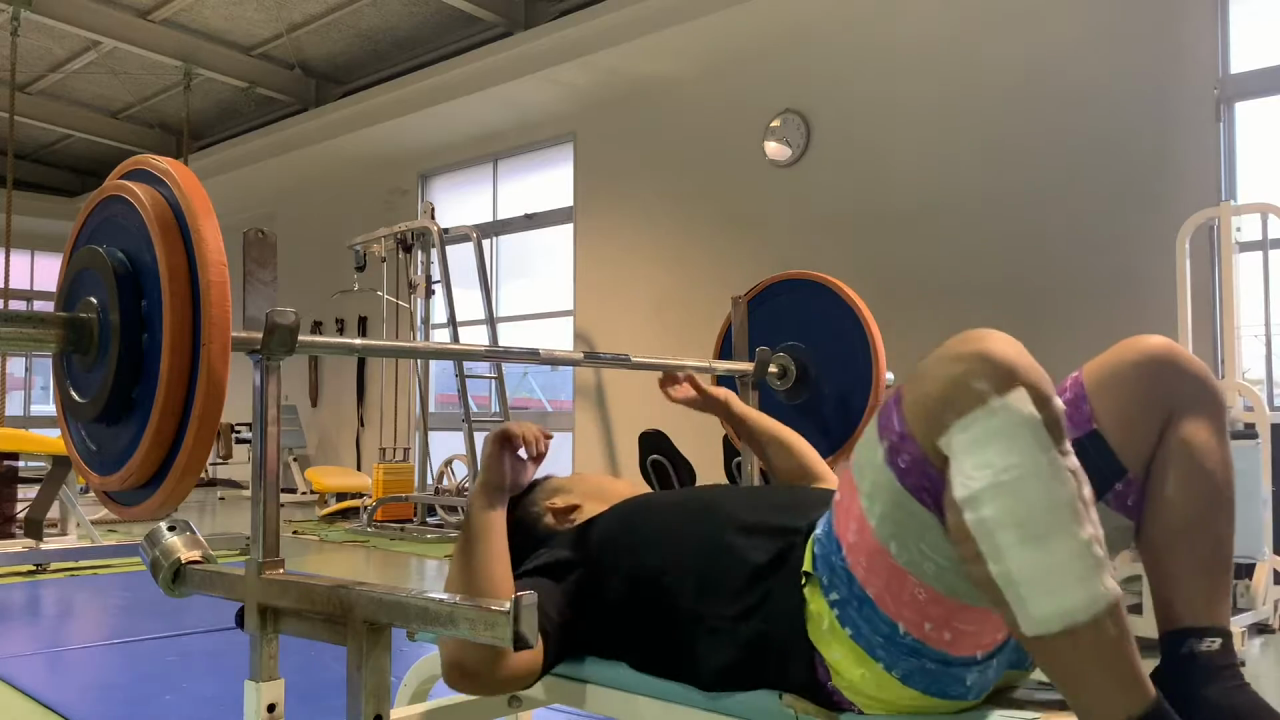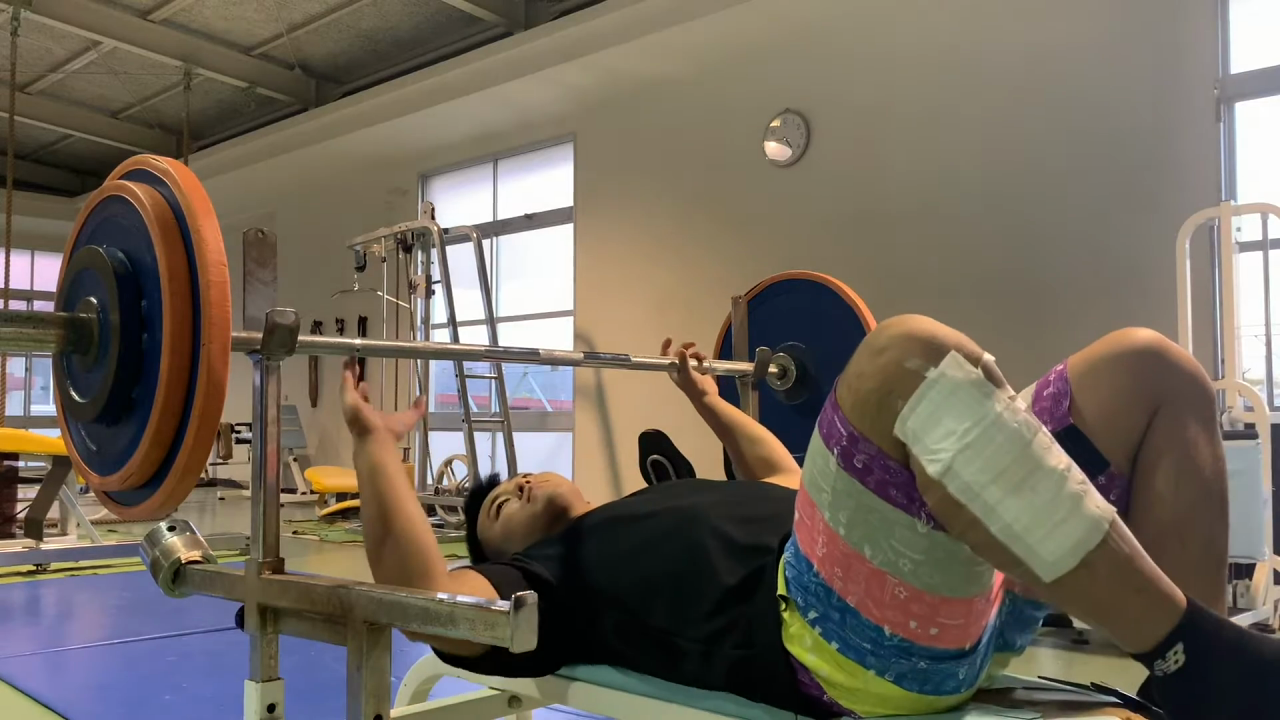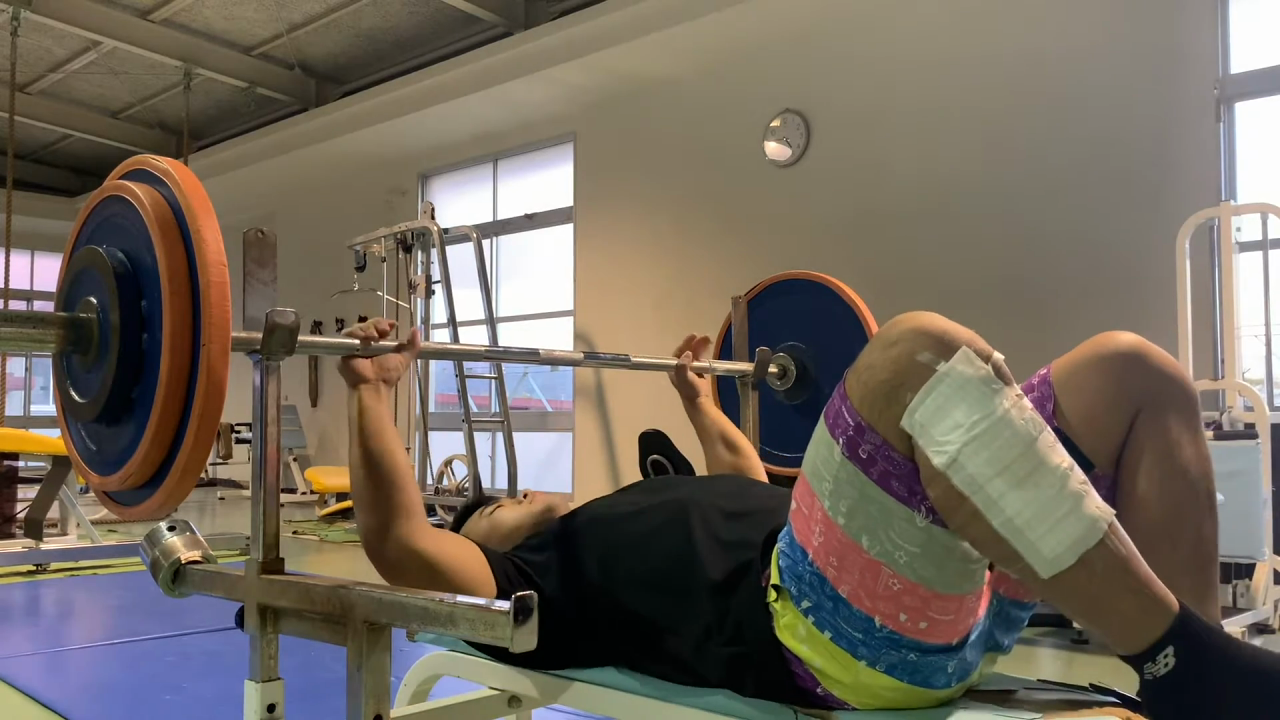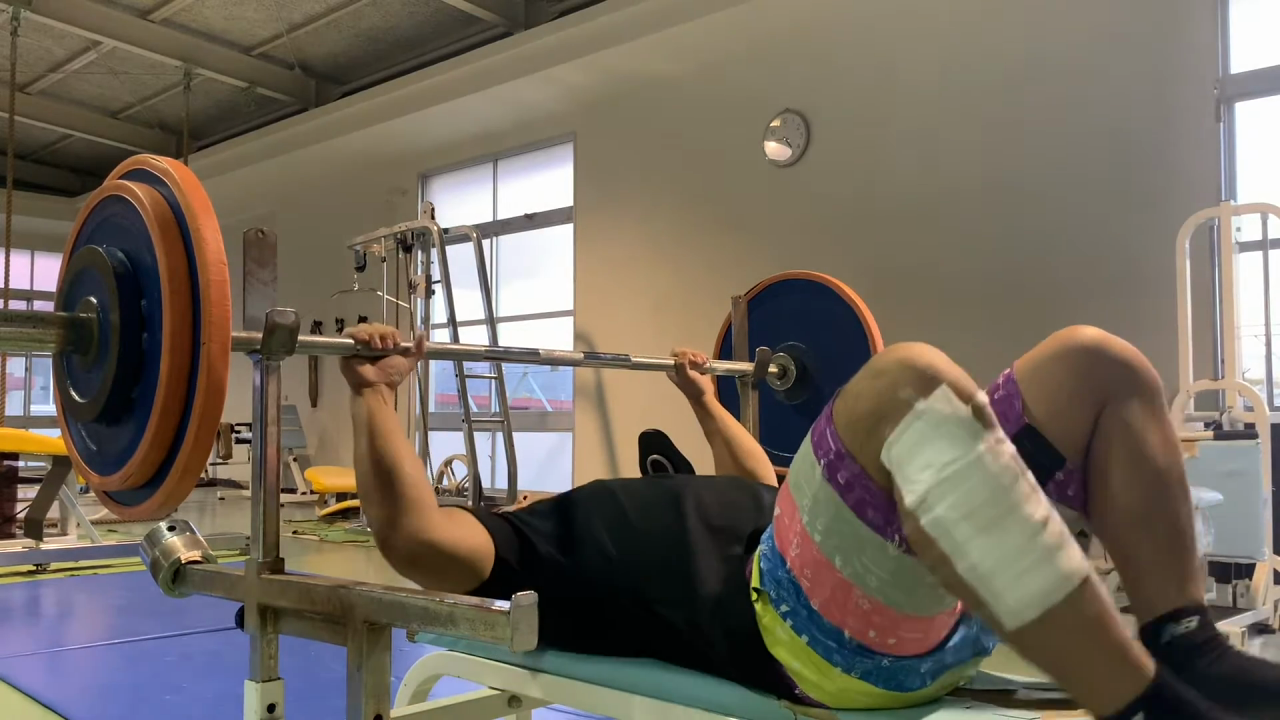
dt=0.7s
person 1, frame 1
left shoulder: (688, 525)
right shoulder: (577, 565)
left elbow: (820, 481)
left wrist: (732, 409)
right wrist: (489, 497)
left hip: (988, 611)
right hip: (870, 629)
left knee: (1161, 374)
right knee: (985, 370)
person 1, frame 2
left shoulder: (663, 520)
right shoulder: (544, 582)
left elbow: (783, 478)
right elbow: (423, 600)
left wrist: (709, 404)
right wrist: (375, 446)
left hip: (966, 597)
right hip: (847, 630)
left knee: (1149, 369)
right knee: (911, 354)
person 1, frame 3
left shoulder: (631, 534)
right shoulder: (530, 585)
left elbow: (745, 487)
right elbow: (398, 542)
left wrist: (697, 399)
right wrist: (370, 391)
left hip: (955, 591)
right hip: (827, 620)
left knee: (1131, 372)
right knee: (924, 352)
person 1, frame 4
left shoulder: (626, 520)
right shoulder: (524, 560)
left elbow: (758, 489)
right elbow: (410, 531)
left wrist: (705, 401)
right wrist: (374, 392)
left hip: (934, 592)
right hip: (809, 613)
left knee: (1093, 363)
right knee: (911, 377)
